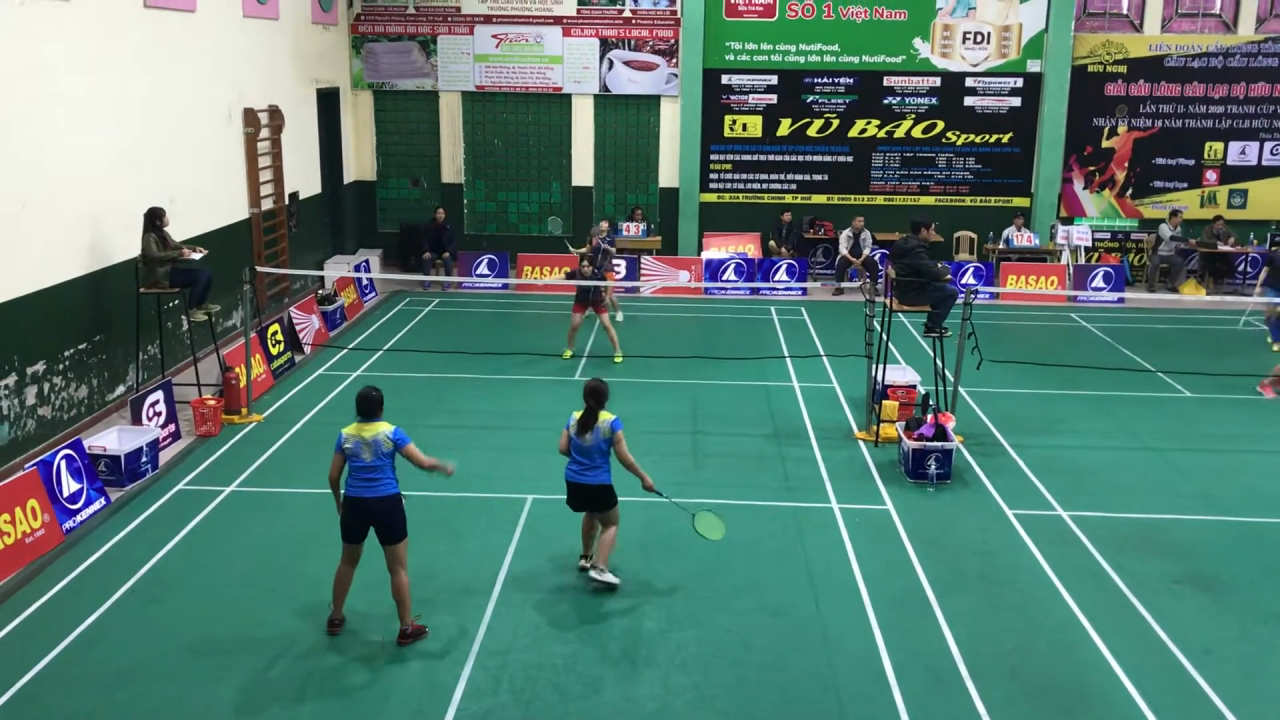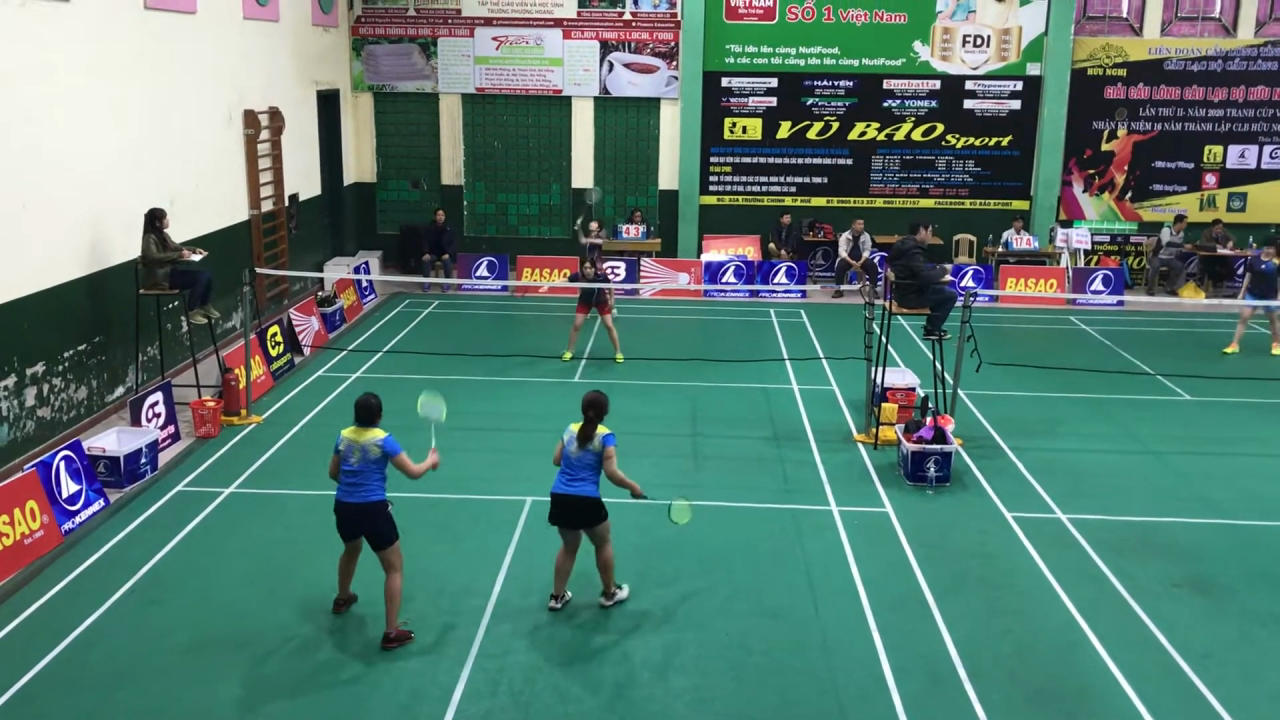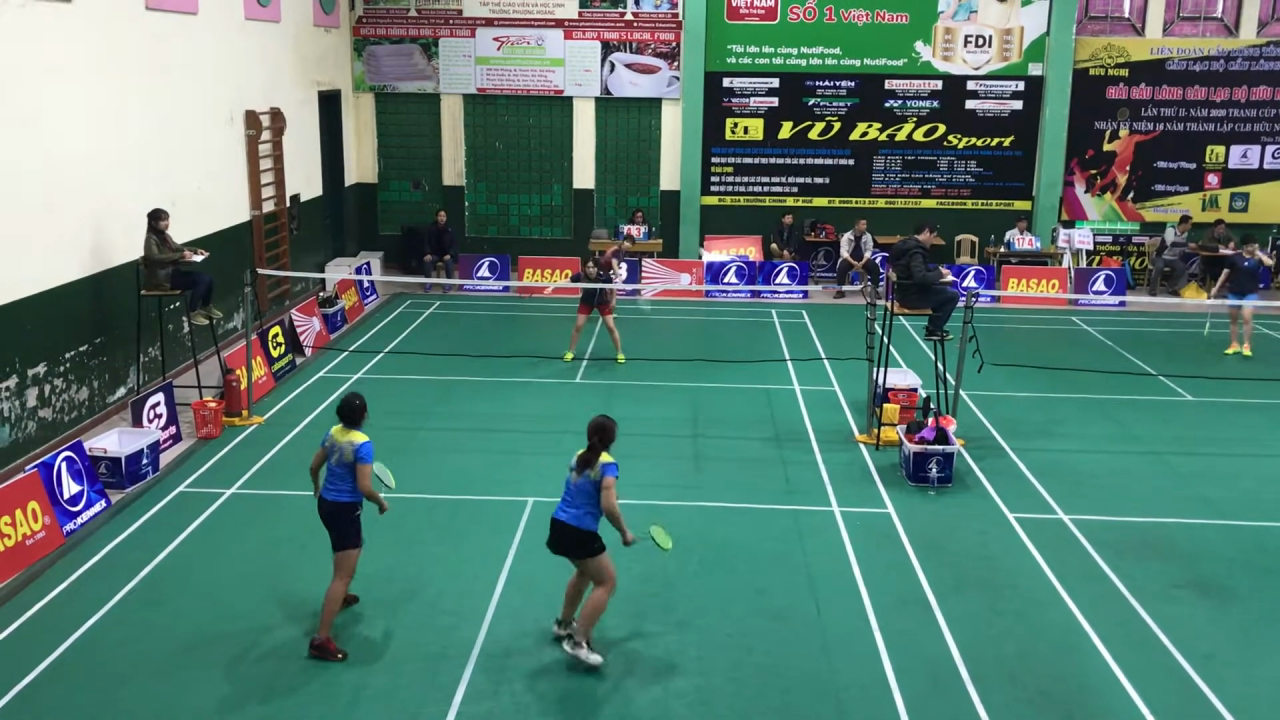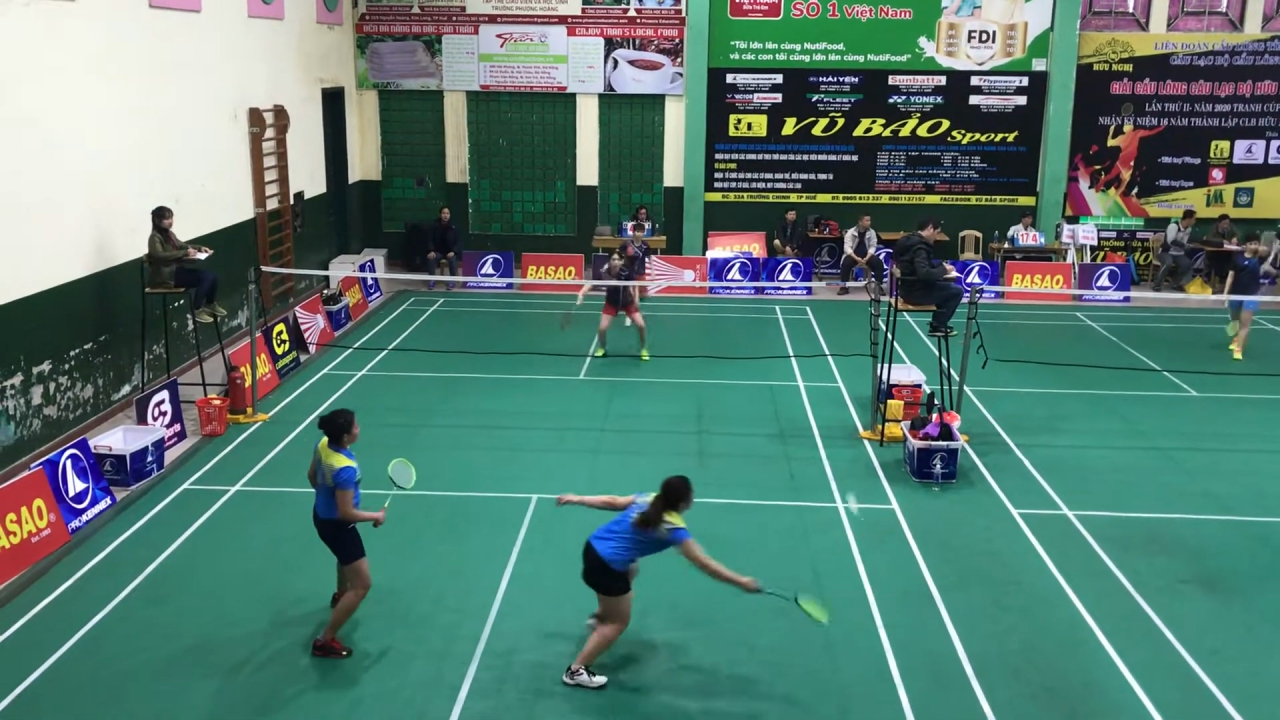
dt=0.5s
person 1, frame 1
left shoulder: (345, 435)
right shoulder: (391, 433)
left elbow: (333, 476)
right elbow: (423, 463)
left wrist: (339, 501)
right wrist: (445, 468)
left hip: (354, 504)
right hip: (386, 504)
left knee: (348, 562)
right knee: (398, 569)
left ankle: (335, 617)
right ankle: (407, 628)
person 1, frame 2
left shoulder: (344, 437)
right shoulder: (383, 440)
left elbow: (333, 473)
right elbow: (413, 472)
right wrist: (431, 460)
left hip: (343, 507)
right hip: (372, 509)
left knee: (352, 549)
right knee: (394, 569)
left ankle: (342, 599)
right ankle: (392, 632)
person 1, frame 3
left shoulder: (333, 433)
right shoulder: (363, 444)
left elbow: (314, 468)
right elbow: (365, 487)
left wrist: (318, 487)
right wrist: (381, 502)
left hip: (326, 504)
right hip: (344, 509)
left knee: (355, 546)
right knee: (342, 576)
left ankle: (340, 597)
right ankle: (320, 640)
person 1, frame 4
left shoulder: (323, 445)
right shoulder: (345, 468)
left elbow: (312, 476)
right elbow: (346, 513)
right wrist: (376, 516)
left hip: (322, 516)
right hip: (337, 525)
left knee: (347, 554)
right knee: (362, 585)
left ankle: (341, 595)
right ankle: (325, 641)
person 2, frame 1
left shoulder: (574, 418)
right shoulder: (611, 422)
left elbow: (563, 449)
right elbow: (623, 457)
right wrist: (644, 478)
left hip: (573, 481)
right hip: (598, 484)
left knee: (590, 515)
right knee: (611, 524)
left ankle: (587, 557)
right ankle: (600, 568)
person 2, frame 2
left shoulder: (570, 430)
right shoulder: (605, 436)
left elbow: (557, 460)
right elbow: (612, 473)
right wrist: (634, 487)
left hip: (559, 497)
right hip: (586, 499)
left knee: (569, 546)
right knee: (603, 543)
left ankle: (557, 597)
right ankle: (610, 592)
person 2, frame 3
left shoulder: (580, 457)
right shoulder: (607, 465)
right elbow: (609, 507)
right wrist: (624, 533)
left hip: (559, 525)
right hip: (579, 530)
left knee: (585, 571)
right knee: (607, 582)
left ankle: (565, 624)
right ankle: (579, 642)
person 2, frame 4
left shoulder: (648, 500)
right shoulder: (674, 527)
left elbow: (611, 501)
right elbow: (704, 563)
left wrist: (577, 498)
right wrist: (741, 581)
left hip: (594, 546)
right hip: (607, 565)
left knee: (629, 571)
right knee: (618, 622)
left ankle: (601, 617)
right ankle: (576, 671)
